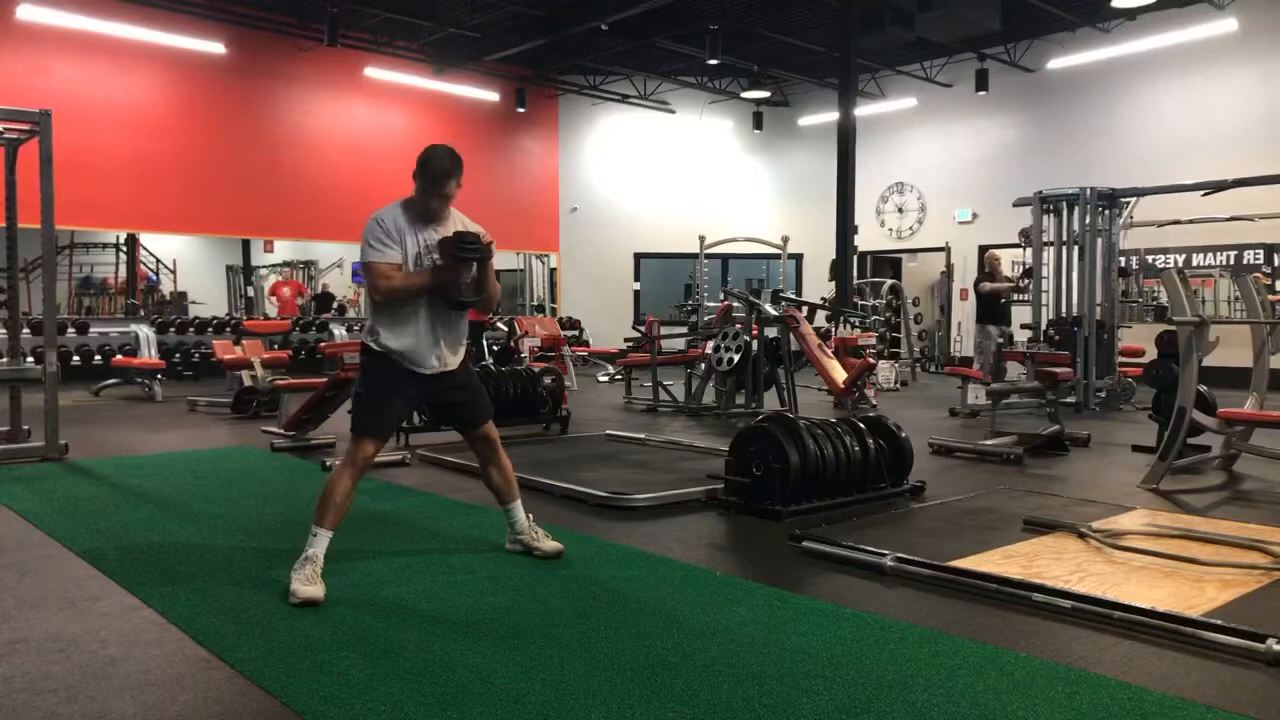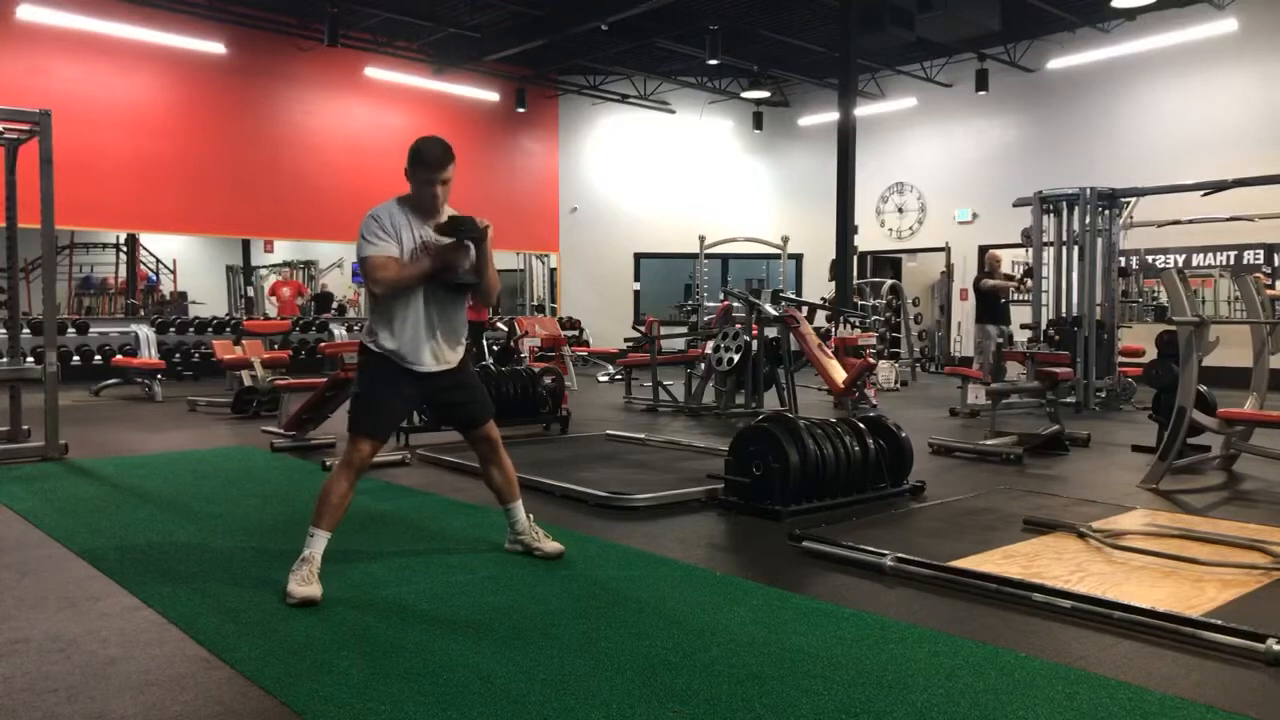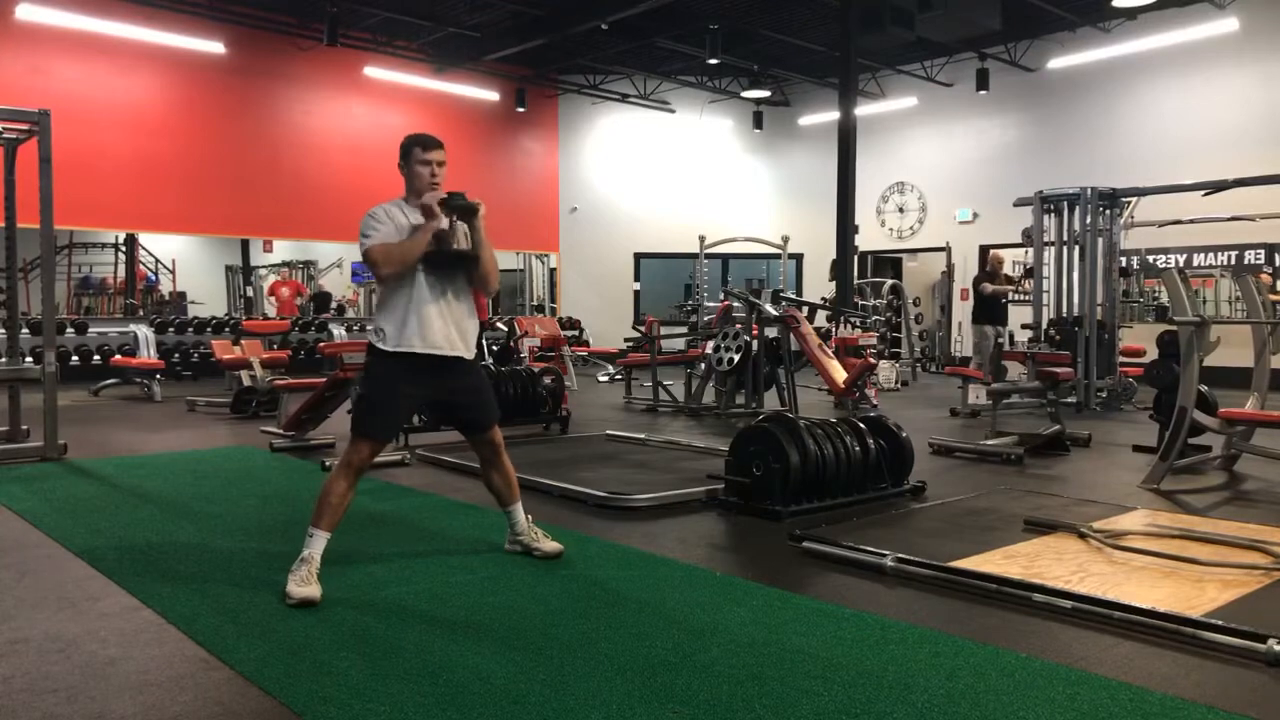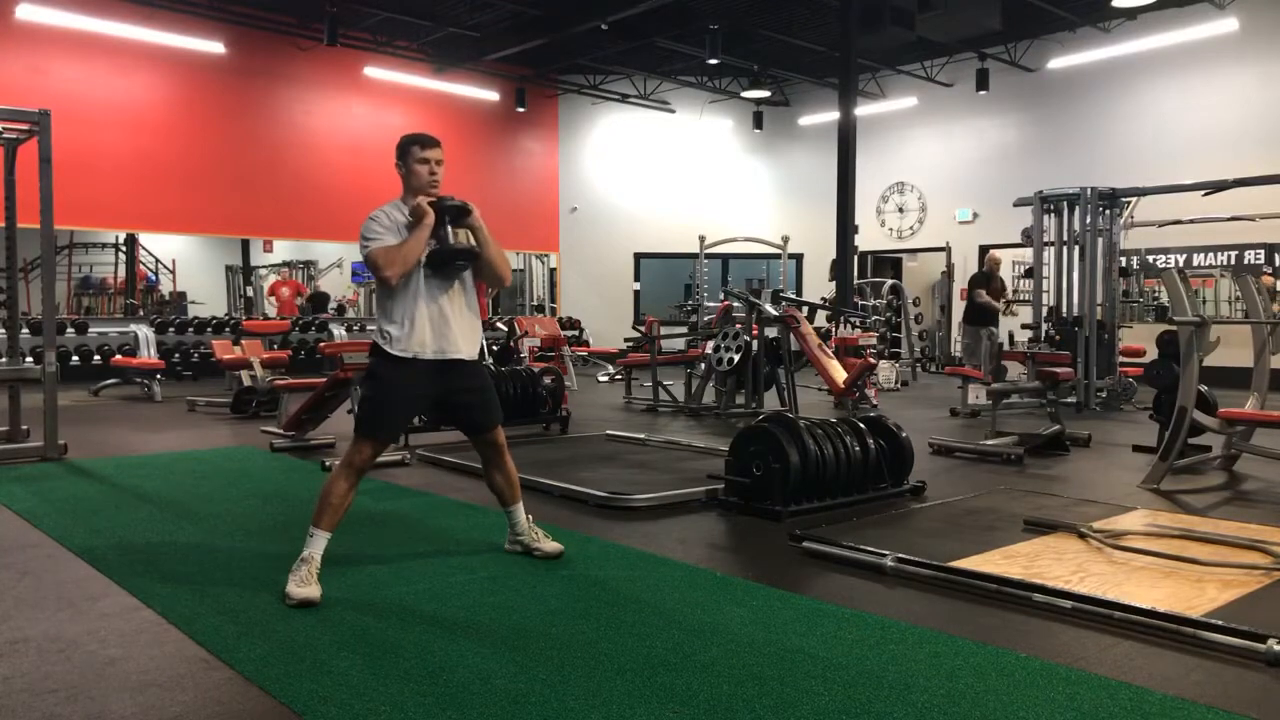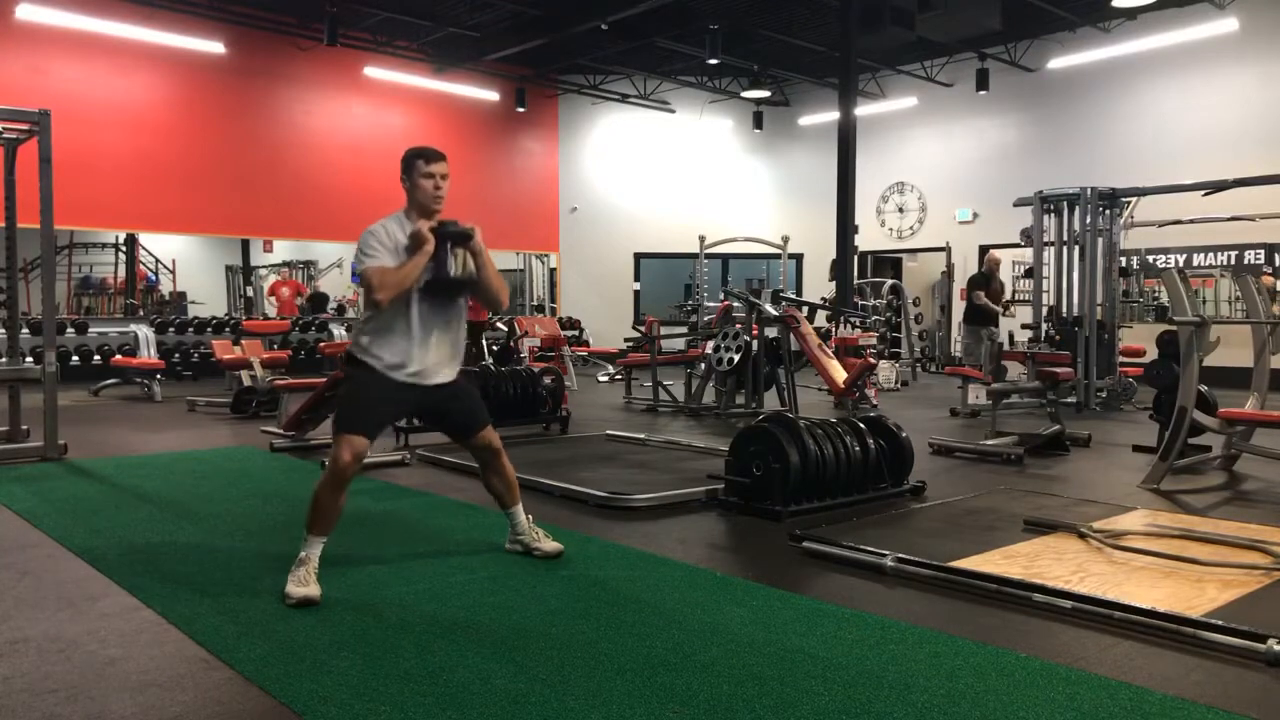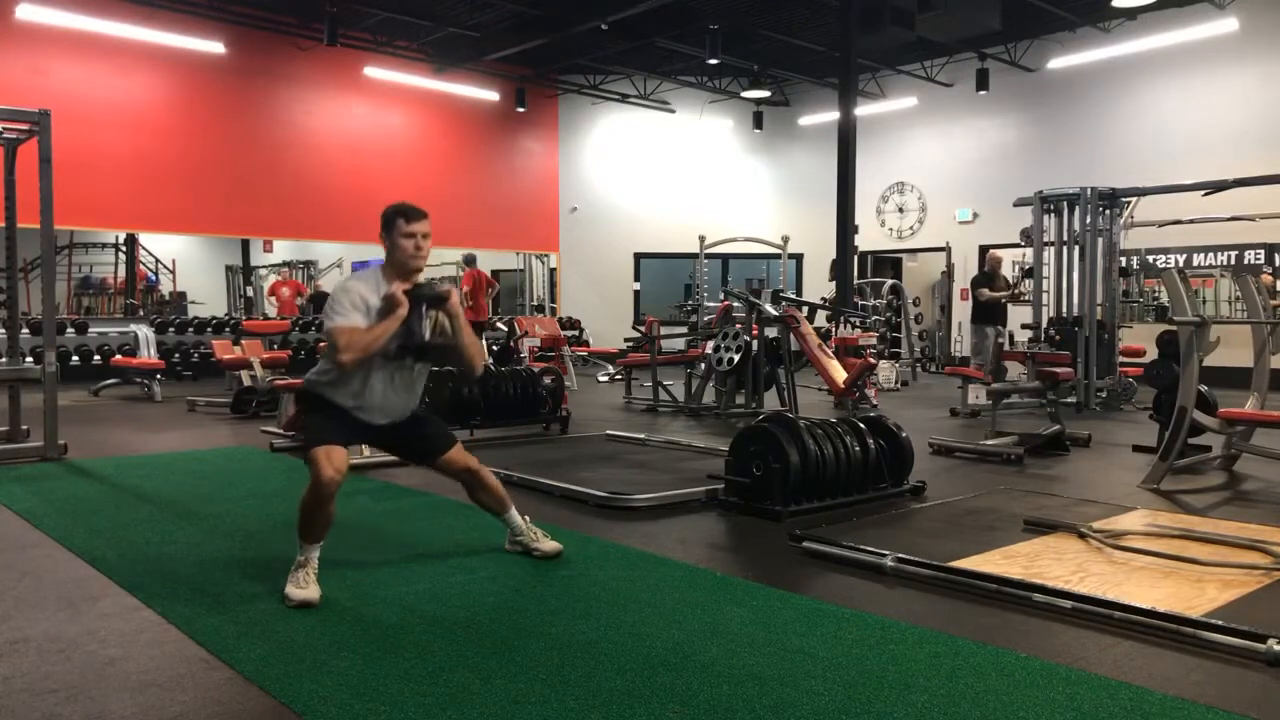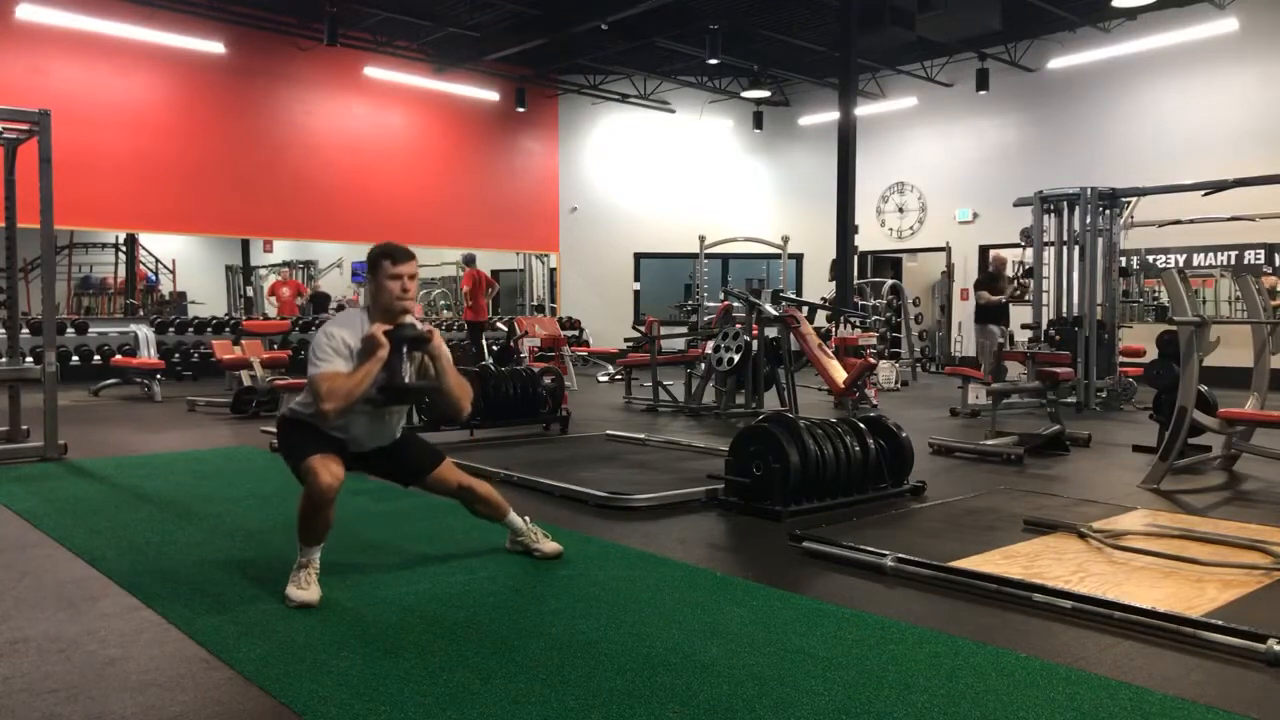
dt=0.4s
person 1, frame 1
left shoulder: (469, 230)
right shoulder: (386, 222)
left elbow: (488, 304)
right elbow: (381, 290)
left wrist: (485, 262)
right wrist: (440, 274)
left hip: (449, 359)
right hip: (391, 359)
left knee: (488, 440)
right knee: (359, 454)
left ankle: (521, 530)
right ankle: (312, 558)
person 1, frame 2
right shoulder: (382, 219)
left elbow: (487, 297)
right elbow: (378, 281)
left wrist: (483, 248)
right wrist: (437, 259)
left hip: (449, 359)
right hip: (390, 361)
left knee: (489, 441)
right knee: (356, 456)
left ankle: (522, 530)
right ankle: (309, 558)
person 1, frame 3
left shoulder: (460, 222)
right shoulder: (382, 217)
left elbow: (488, 286)
right elbow: (386, 267)
left wrist: (477, 229)
right wrist: (429, 224)
left hip: (458, 356)
right hip: (398, 358)
left knee: (491, 444)
right knee: (358, 456)
left ankle: (520, 531)
right ankle: (309, 558)
person 1, frame 4
left shoulder: (460, 222)
right shoulder: (383, 220)
left elbow: (501, 278)
right elbow: (390, 272)
left wrist: (477, 226)
right wrist: (423, 225)
left hip: (461, 357)
right hip: (402, 359)
left knee: (495, 444)
right knee: (359, 457)
left ankle: (521, 531)
right ankle: (309, 558)
person 1, frame 5
right shoulder: (382, 234)
left elbow: (498, 302)
right elbow: (380, 295)
left wrist: (478, 250)
right wrist: (422, 251)
left hip: (441, 372)
right hip: (379, 370)
left knee: (490, 447)
right knee: (345, 461)
left ankle: (521, 531)
right ankle: (307, 560)
person 1, frame 6
right shoulder: (355, 290)
left elbow: (474, 366)
right elbow: (345, 355)
left wrist: (455, 313)
right wrist: (396, 314)
left hip: (398, 410)
right hip: (333, 404)
left knee: (468, 467)
right knee: (329, 474)
left ankle: (521, 531)
right ankle: (306, 563)
person 1, frame 7
left shoulder: (421, 336)
right shoulder: (338, 333)
left elbow: (461, 408)
right elbow: (329, 405)
left wrist: (438, 355)
right wrist: (377, 356)
left hip: (383, 436)
right hip: (314, 430)
left knee: (461, 483)
right knee: (326, 481)
left ankle: (522, 532)
right ankle: (307, 564)
